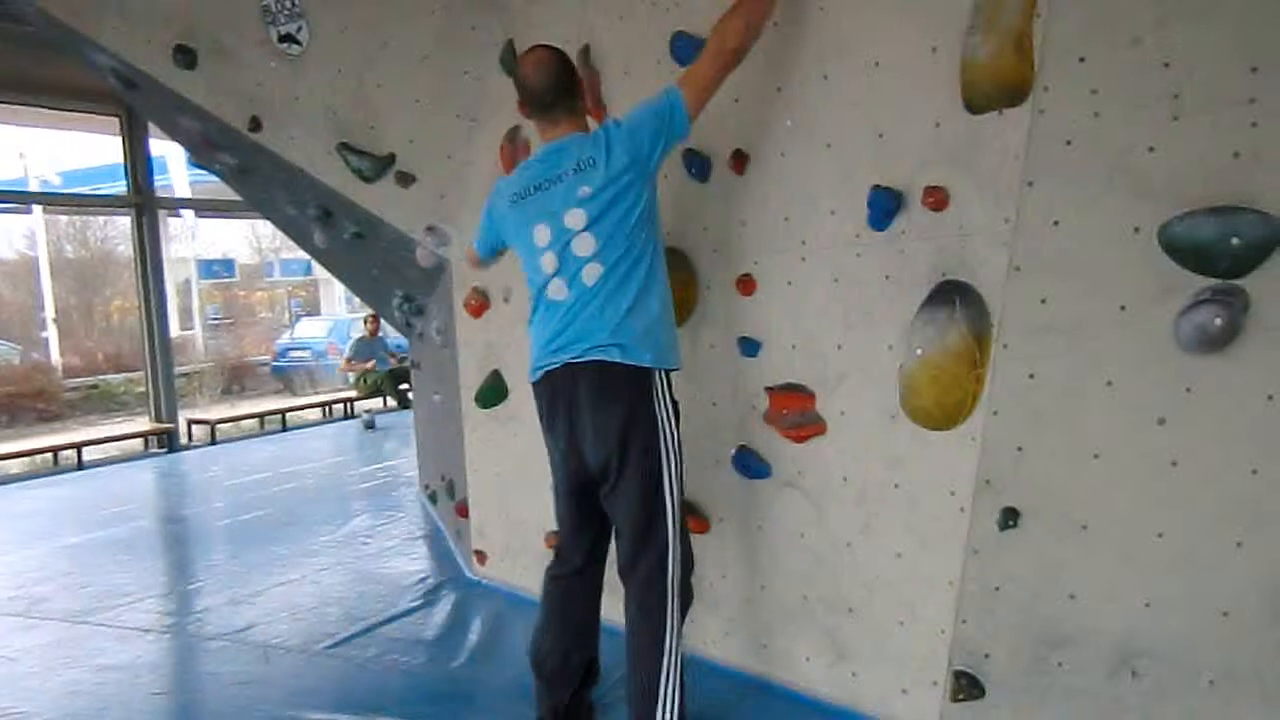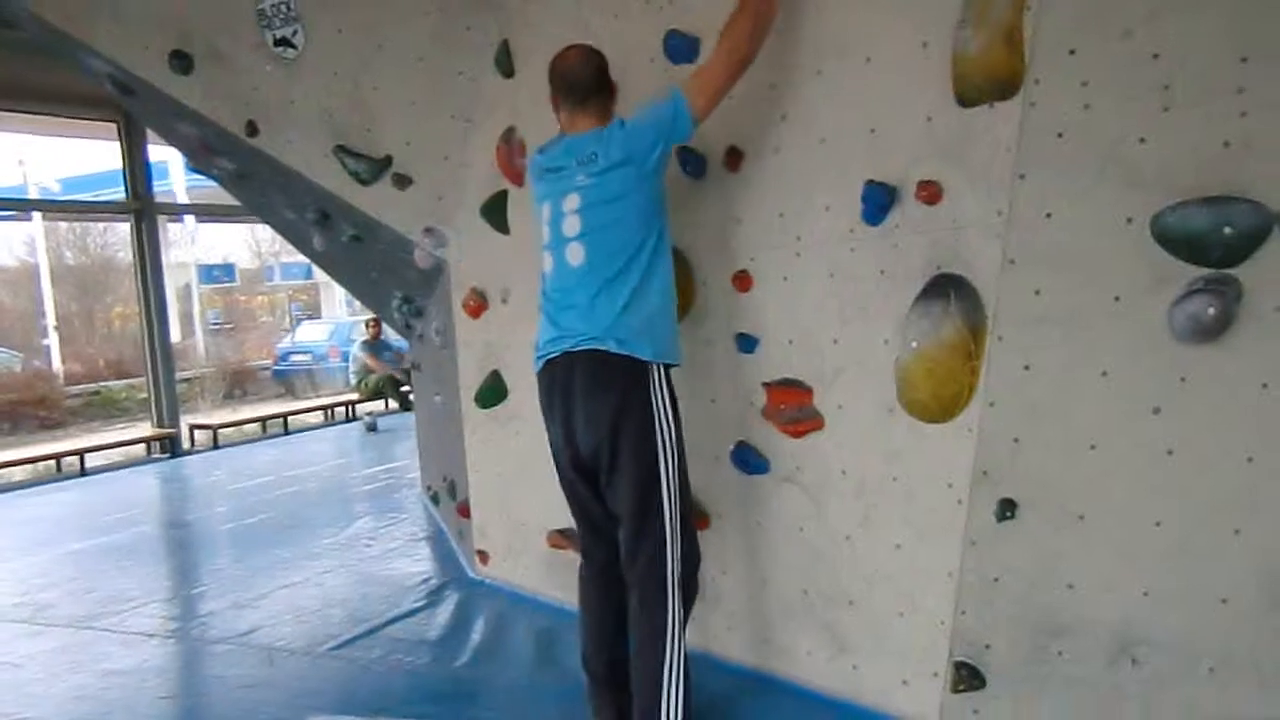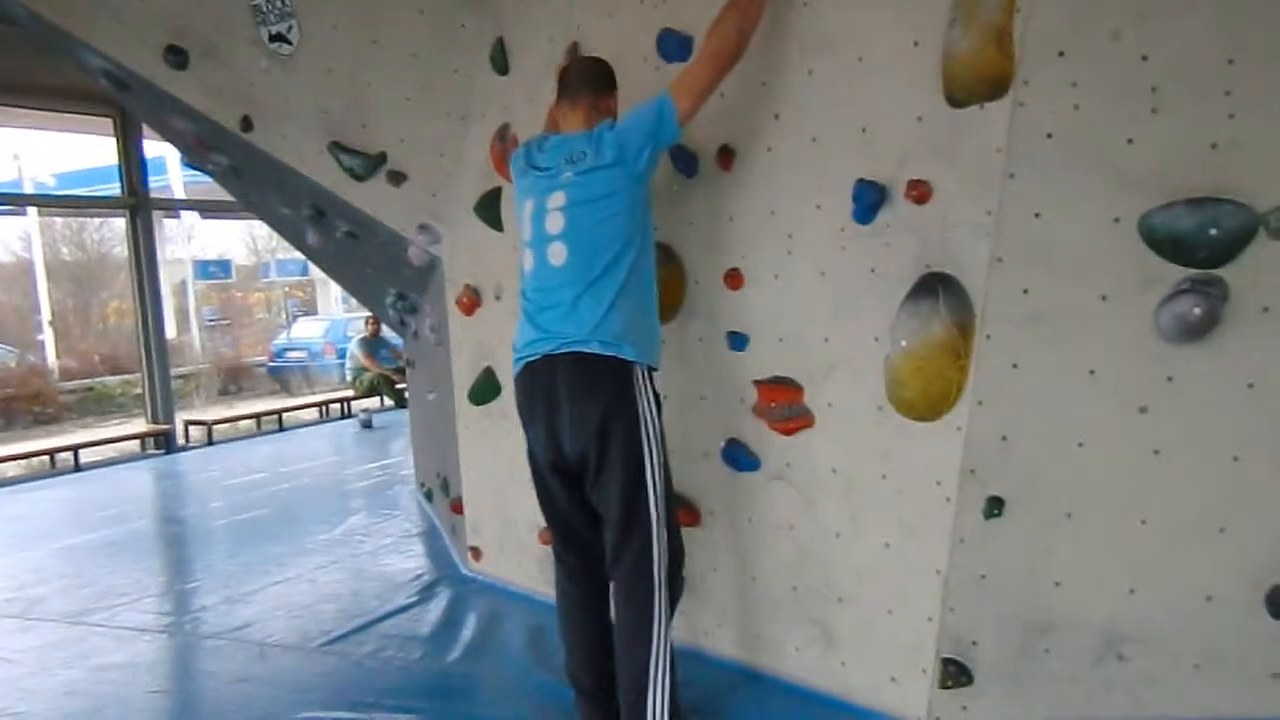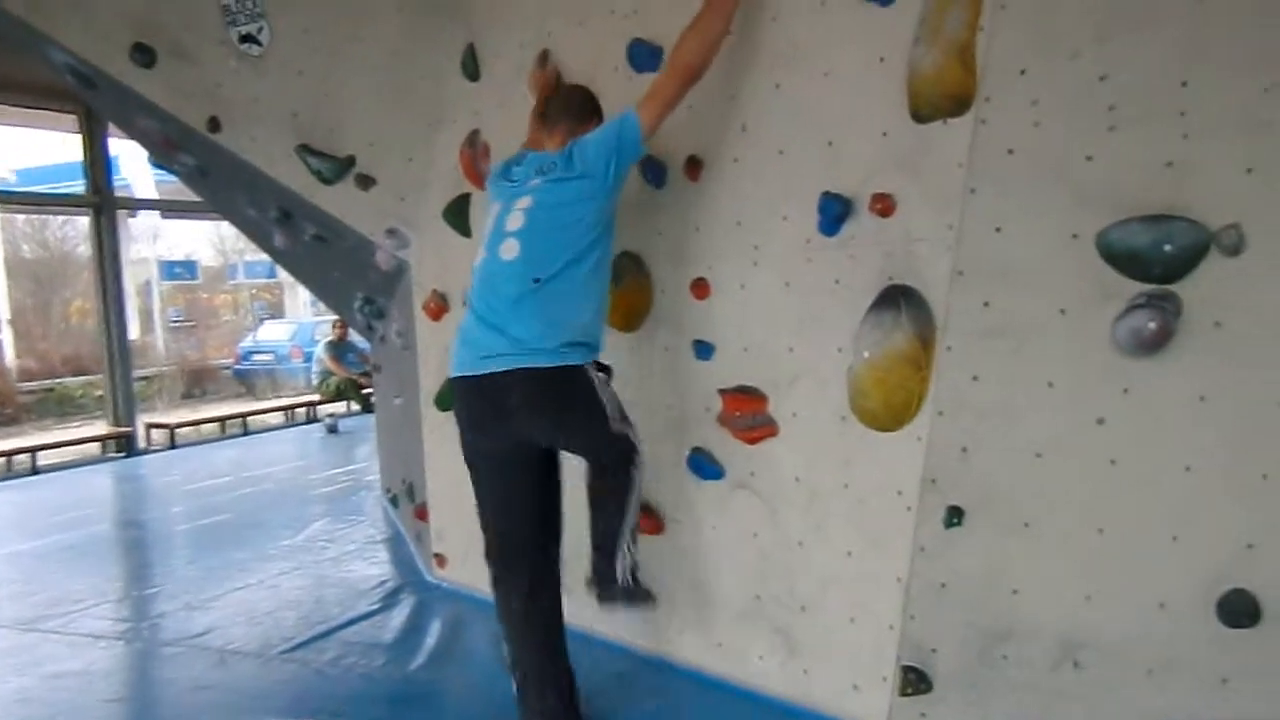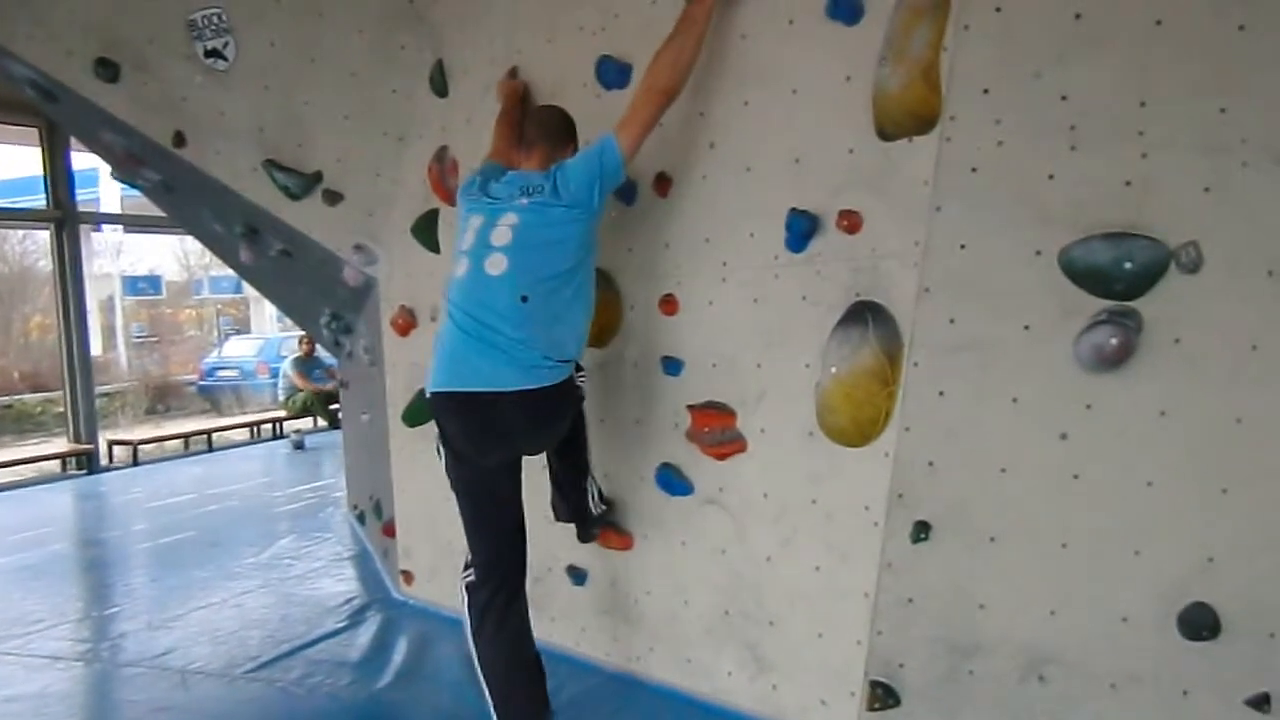
dt=0.4s
person 1, frame 1
left shoulder: (508, 194)
right shoulder: (625, 144)
left elbow: (477, 258)
left hip: (555, 391)
right hip: (626, 383)
left knee: (575, 552)
right knee: (655, 567)
person 1, frame 2
left shoulder: (543, 165)
right shoulder: (633, 142)
left wrist: (568, 94)
left hip: (558, 381)
right hip: (624, 373)
left knee: (602, 548)
right knee: (660, 558)
person 1, frame 3
left shoulder: (528, 163)
right shoulder: (621, 145)
left wrist: (565, 84)
left hip: (536, 382)
right hip: (605, 376)
left knee: (578, 555)
right knee: (644, 561)
person 1, frame 4
left shoulder: (506, 177)
right shoulder: (592, 161)
right elbow: (682, 71)
left wrist: (543, 98)
left hip: (475, 390)
right hip: (554, 379)
left knee: (520, 565)
right knee: (617, 448)
right ankle: (613, 572)
person 1, frame 5
left shoulder: (477, 192)
right shoulder: (576, 185)
left elbow: (502, 154)
right elbow: (658, 92)
left wrist: (509, 107)
left hip: (459, 405)
right hip: (536, 404)
left knee: (492, 573)
right ankle: (584, 509)
